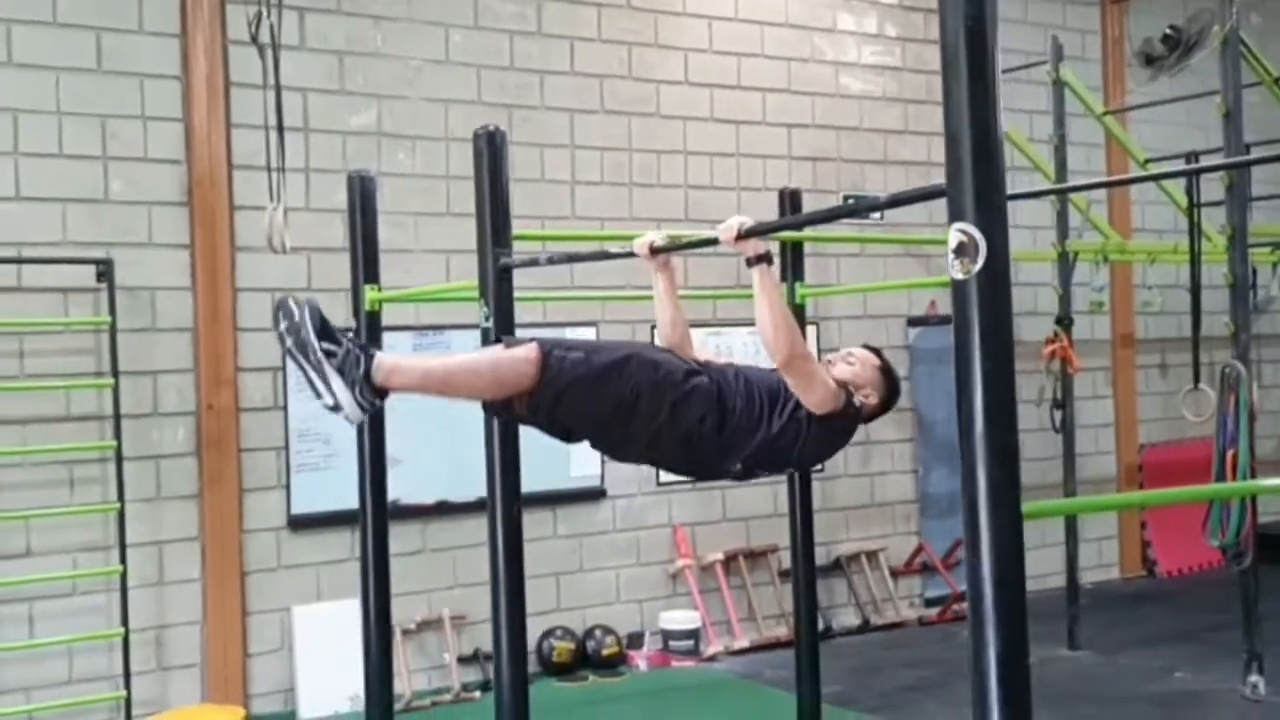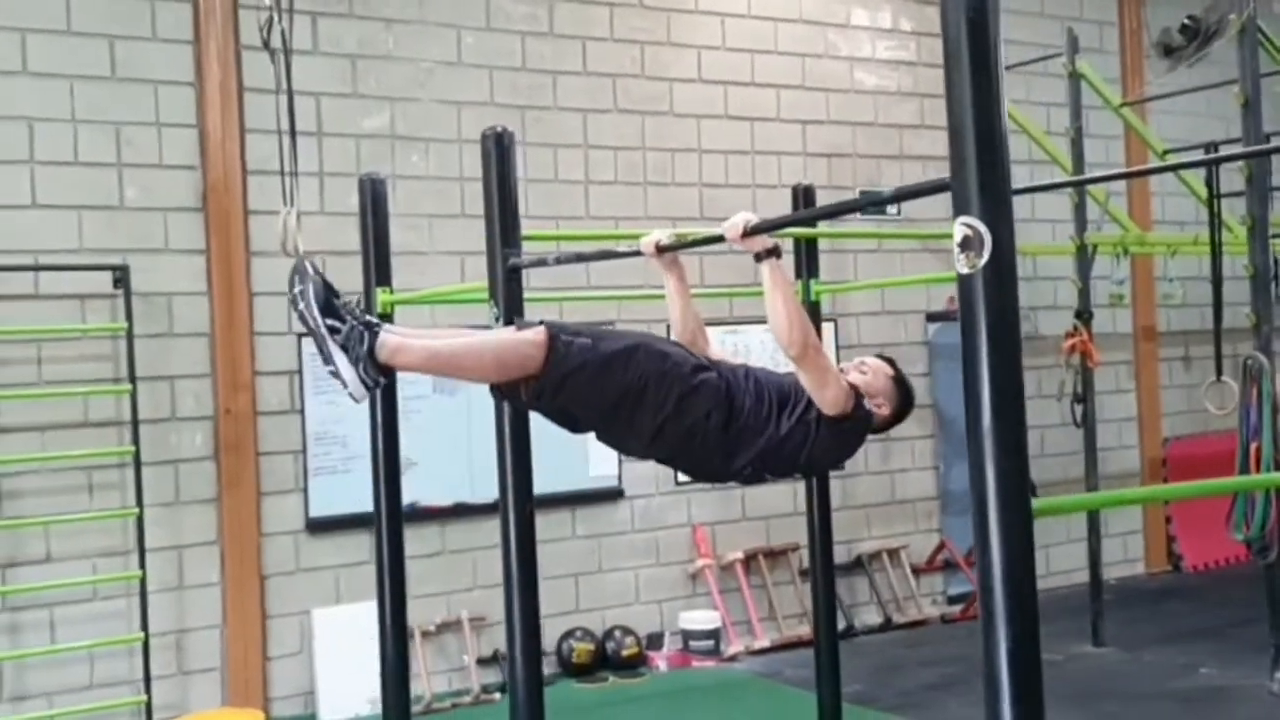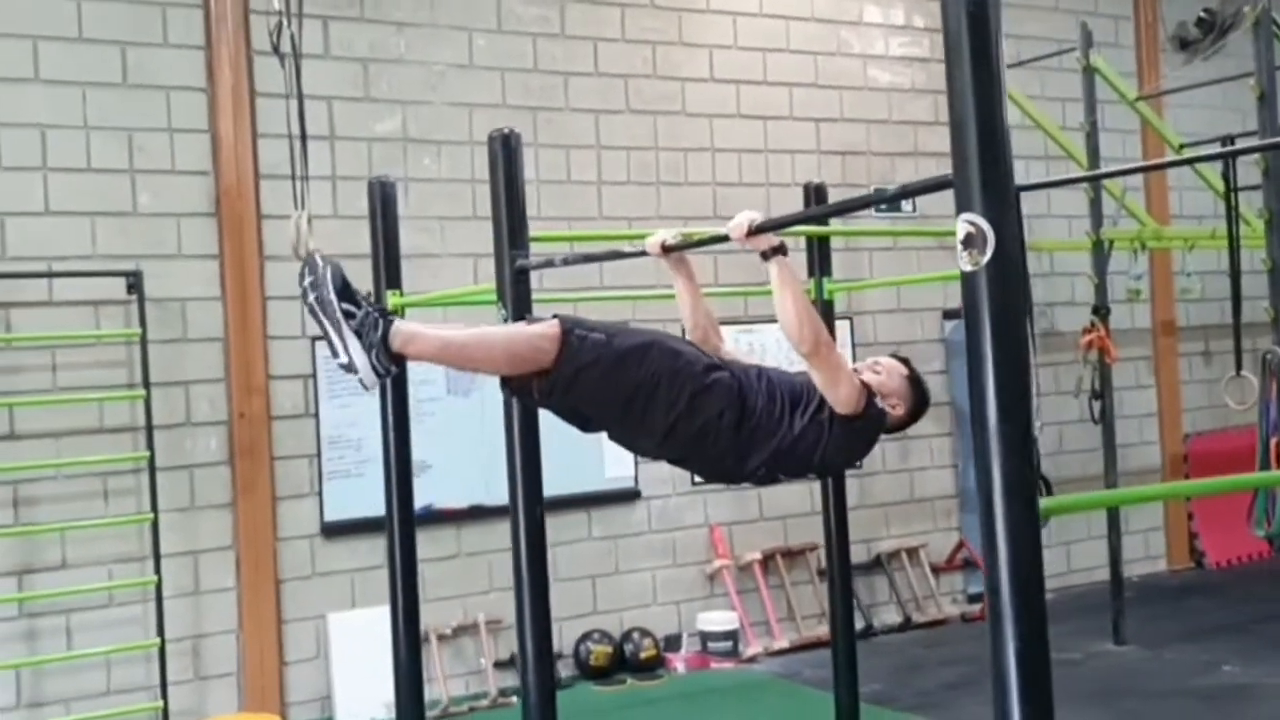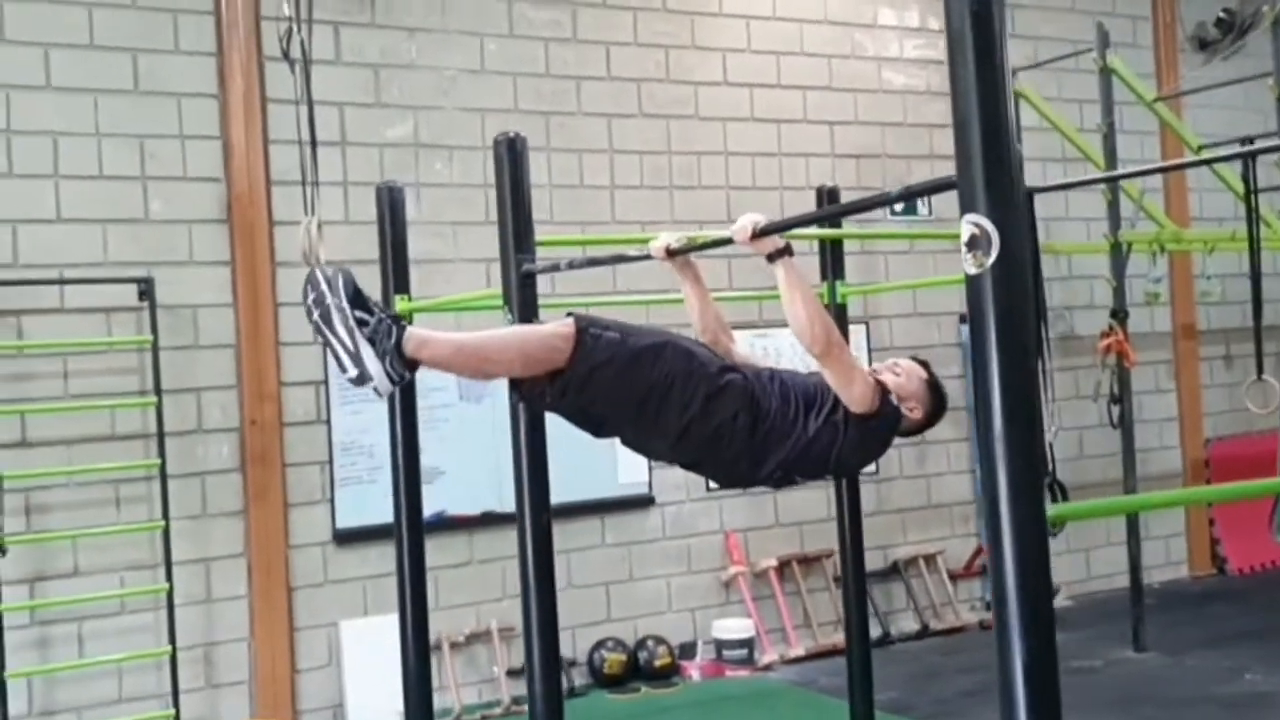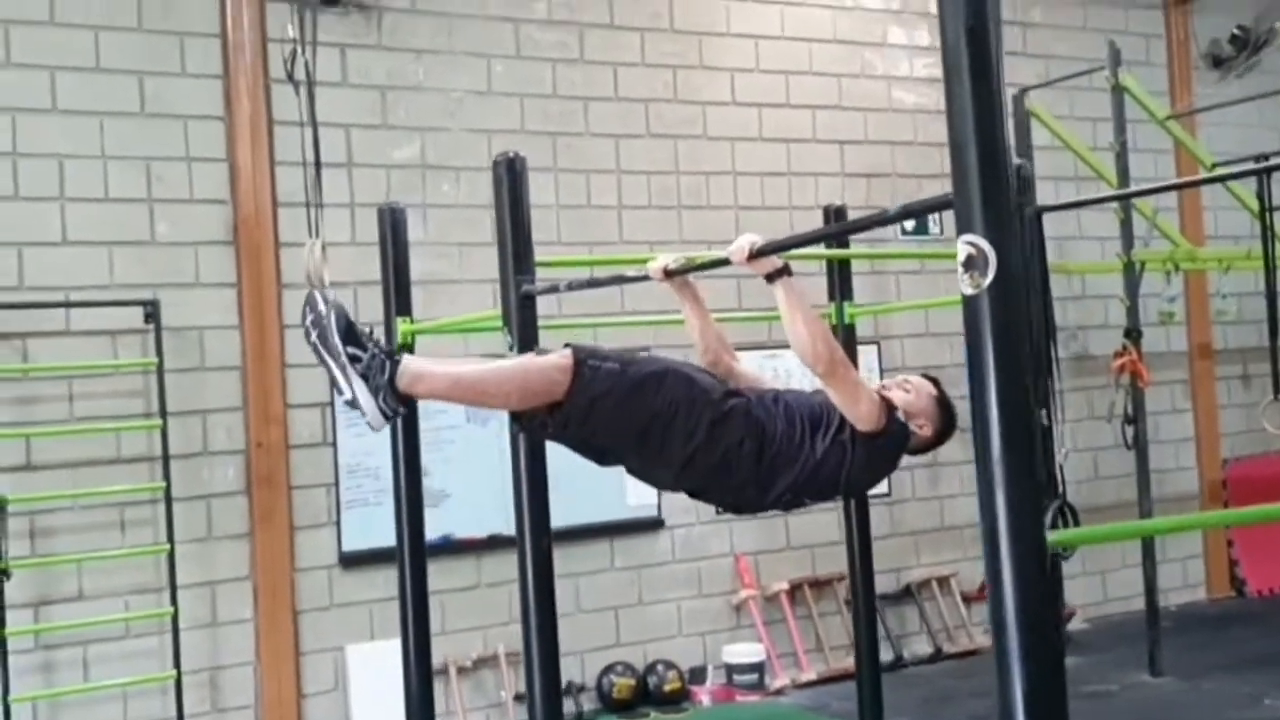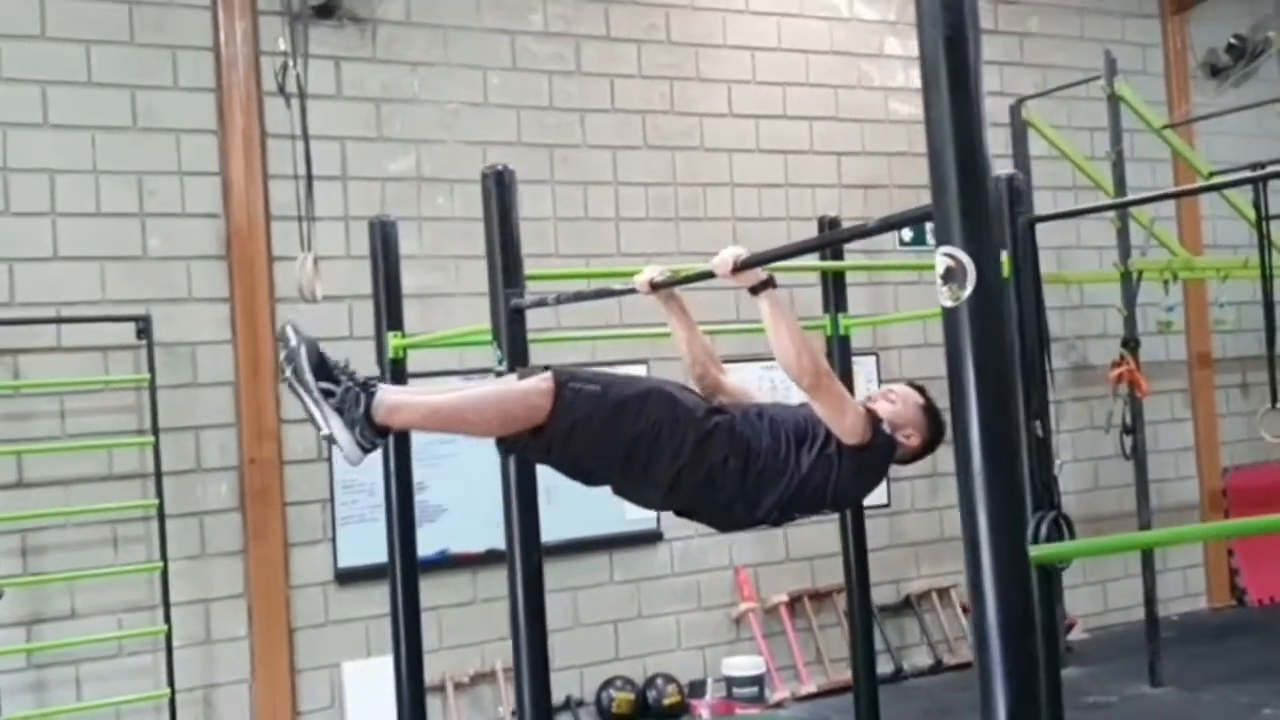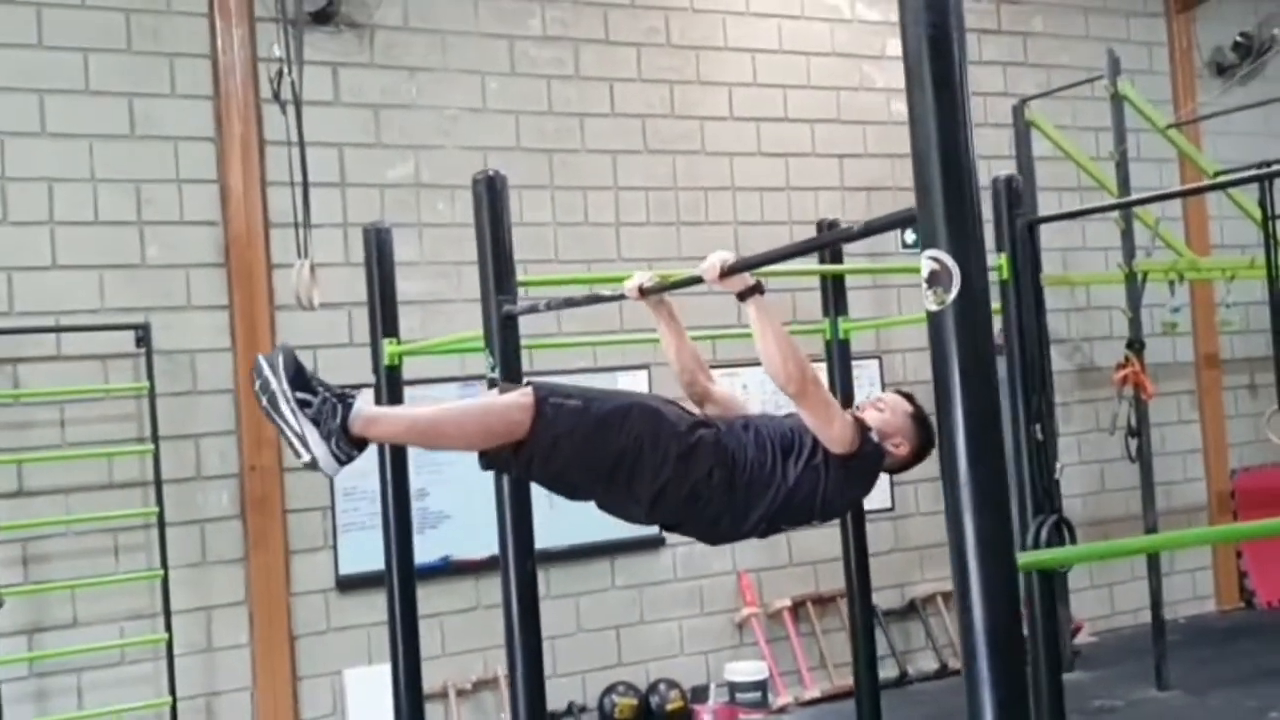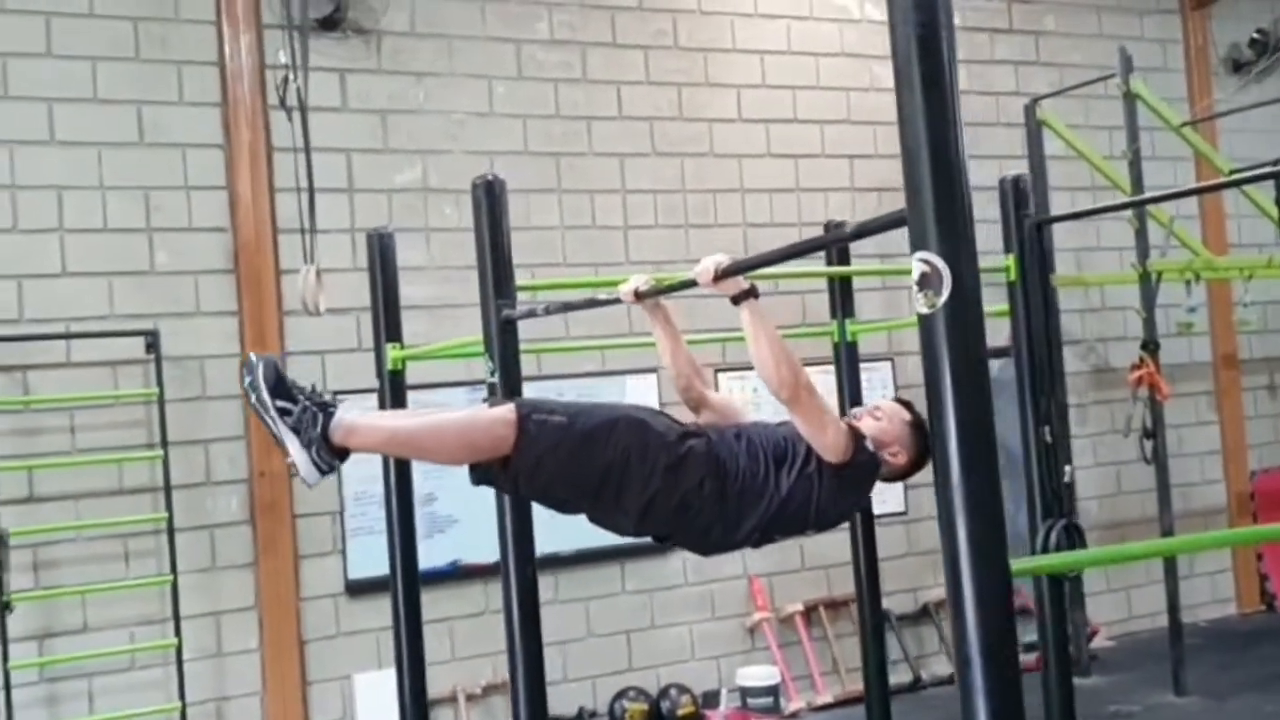
dt=0.2s
person 1, frame 1
left shoulder: (831, 416)
right shoulder: (780, 395)
left elbow: (787, 353)
right elbow: (679, 349)
left wrist: (758, 260)
right wrist: (661, 270)
left hip: (693, 412)
right hip: (672, 399)
left knee: (536, 363)
right knee: (522, 363)
left ankle: (368, 374)
right ankle: (365, 368)
person 1, frame 2
left shoulder: (839, 419)
right shoulder: (788, 401)
left elbow: (800, 347)
right elbow: (694, 347)
left wrist: (766, 254)
right wrist: (672, 268)
left hip: (698, 408)
right hip: (684, 400)
left knee: (540, 346)
right knee: (528, 352)
left ankle: (373, 349)
right ankle: (371, 343)
person 1, frame 3
left shoulder: (853, 419)
right shoulder: (798, 402)
left elbow: (812, 345)
right elbow: (709, 345)
left wrist: (773, 254)
right wrist: (679, 268)
left hip: (709, 409)
right hip: (691, 402)
left knee: (550, 340)
right knee: (535, 348)
left ankle: (386, 338)
right ankle: (381, 339)
person 1, frame 4
left shoulder: (868, 419)
right shoulder: (810, 401)
left elbow: (823, 345)
right elbow: (720, 346)
left wrist: (778, 255)
right wrist: (685, 270)
left hip: (722, 413)
right hip: (703, 406)
left knee: (565, 338)
right knee: (546, 357)
left ankle: (399, 343)
right ankle: (389, 350)
person 1, frame 5
left shoulder: (875, 437)
right shoulder: (814, 422)
left elbow: (825, 363)
right elbow: (724, 366)
left wrist: (776, 275)
right wrist: (684, 290)
left hip: (725, 440)
right hip: (706, 436)
left knee: (563, 370)
right knee: (550, 383)
left ankle: (393, 377)
right ankle: (387, 378)
person 1, frame 6
left shoulder: (862, 451)
right shoulder: (805, 435)
left elbow: (811, 375)
right elbow: (711, 380)
left wrist: (760, 287)
right wrist: (671, 302)
left hip: (710, 457)
right hip: (694, 452)
left knee: (543, 394)
right knee: (530, 402)
left ankle: (373, 409)
right ankle: (369, 404)
person 1, frame 7
left shoulder: (849, 459)
right shoulder: (791, 445)
left elbow: (797, 383)
right elbow: (701, 389)
left wrist: (748, 293)
right wrist: (661, 309)
left hip: (696, 469)
right hip: (683, 464)
left knee: (523, 409)
right knee: (512, 416)
left ankle: (350, 423)
right ankle: (348, 419)
person 1, frame 8
left shoulder: (847, 469)
right shoulder: (786, 451)
left elbow: (793, 390)
right elbow: (698, 396)
left wrist: (742, 297)
right wrist: (656, 312)
left hip: (687, 480)
right hip: (677, 475)
left knee: (507, 425)
right knee: (498, 424)
left ankle: (332, 432)
right ankle: (330, 427)
